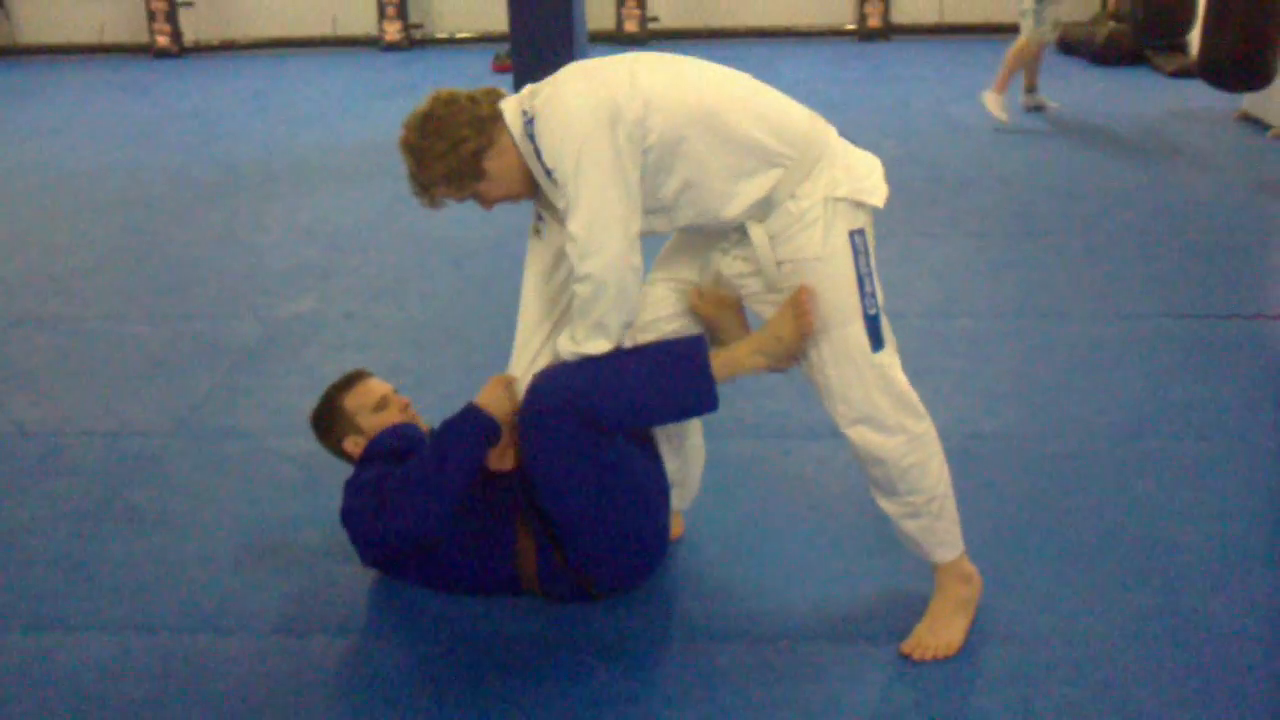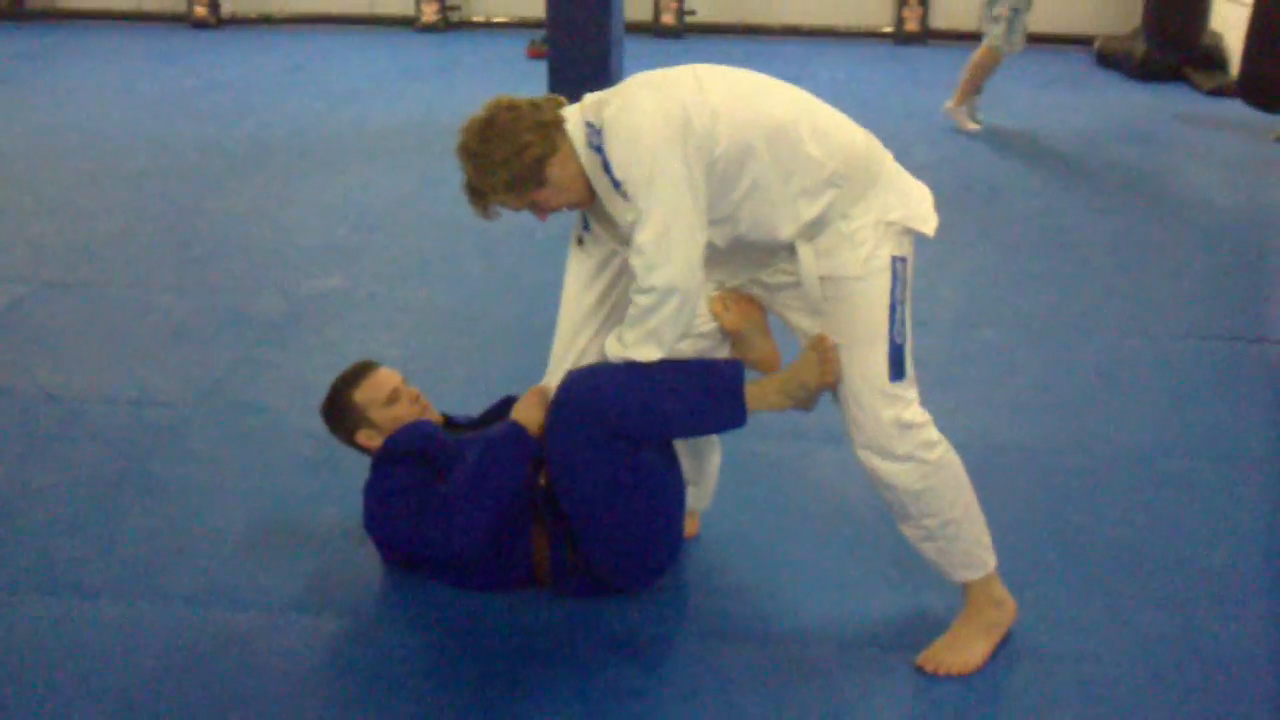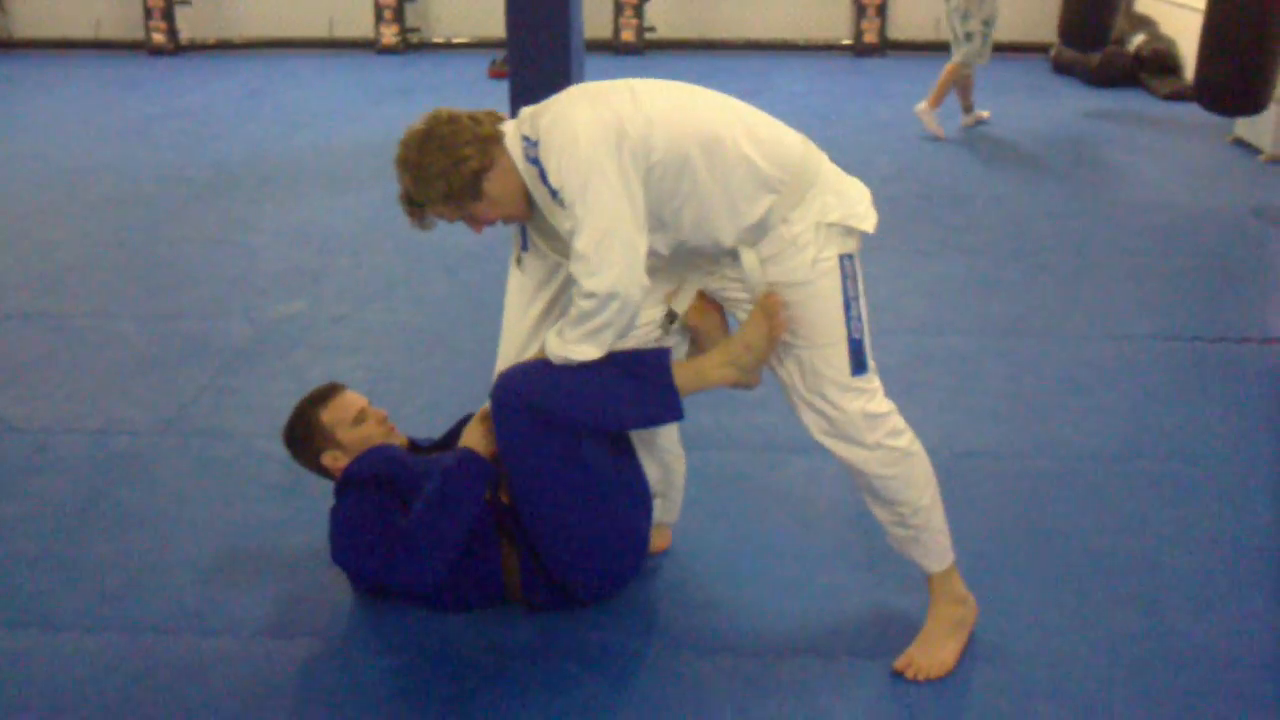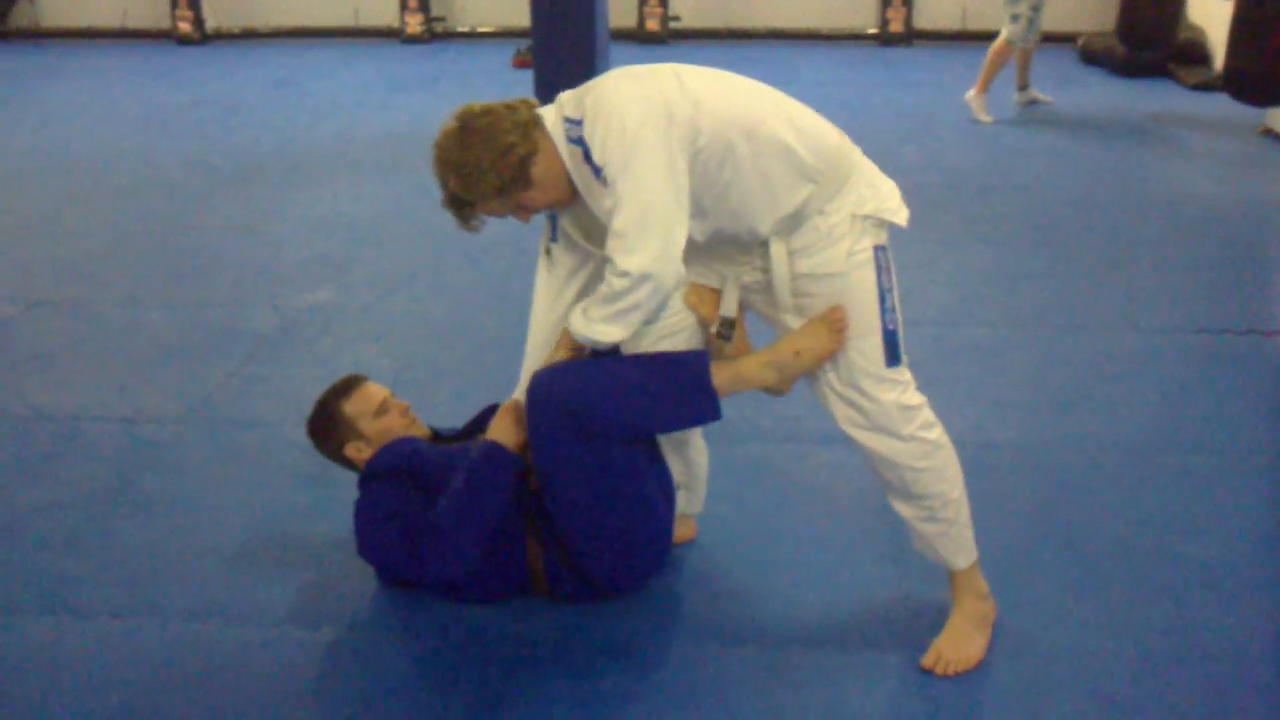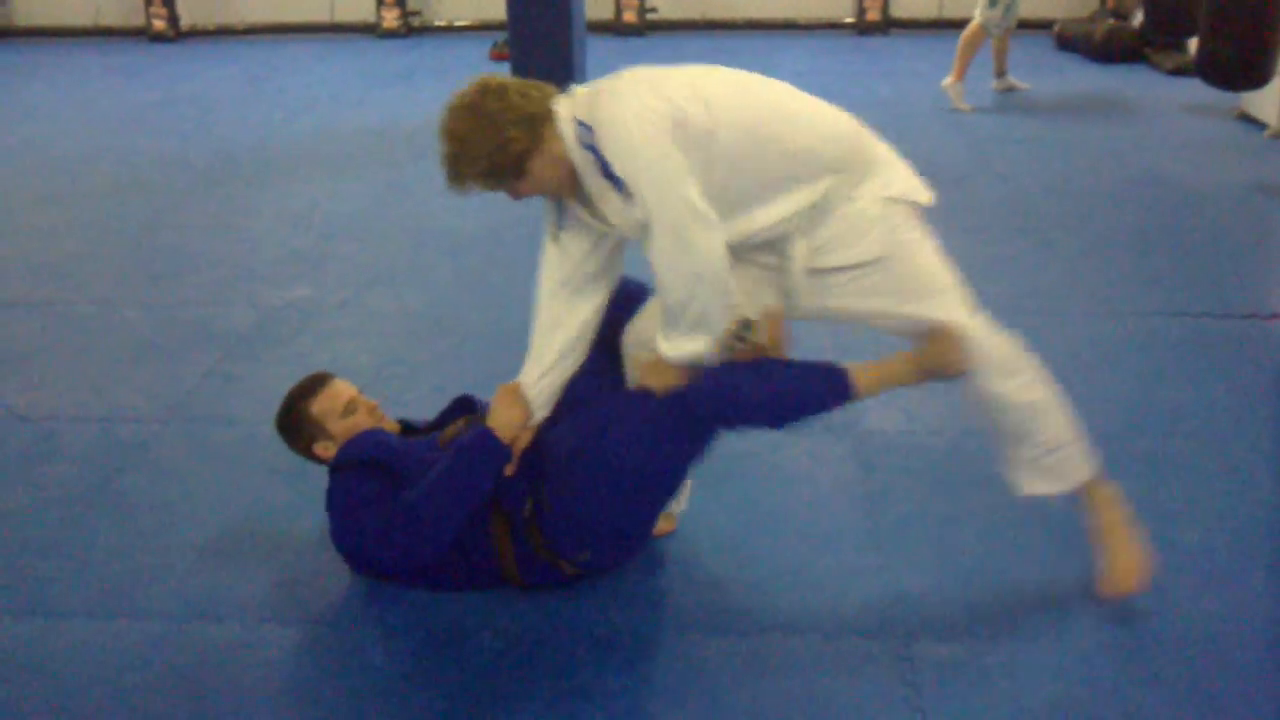
dt=0.7s
person 1, frame 1
left shoulder: (572, 120)
right shoulder: (547, 134)
left elbow: (607, 272)
right elbow: (552, 278)
left hip: (804, 200)
right hip: (725, 214)
left knee: (867, 402)
left ankle: (954, 574)
person 1, frame 2
left shoulder: (640, 131)
right shoulder: (592, 153)
left elbow: (668, 285)
right elbow: (591, 289)
left wrist: (611, 369)
left hip: (850, 218)
left knee: (884, 425)
right knee: (676, 357)
left ankle: (986, 597)
person 1, frame 3
left shoulder: (575, 142)
right shoulder: (533, 167)
left elbow: (611, 291)
right elbow: (535, 297)
left wrist: (547, 363)
left hip: (791, 223)
left knee: (849, 416)
left ankle: (949, 596)
person 1, frame 4
left shoulder: (622, 122)
right shoulder: (568, 157)
left elbow: (646, 273)
right elbow: (565, 287)
left wrist: (570, 341)
left hip: (823, 216)
left knee: (881, 408)
left ankle: (972, 594)
person 1, frame 5
left shoulder: (628, 137)
right shoulder: (576, 170)
left elbow: (694, 257)
right elbow: (568, 297)
left wrist: (676, 356)
right wrist: (524, 415)
left hip: (845, 200)
right hip: (749, 234)
left knee: (974, 349)
right knee: (647, 351)
left ankle: (1097, 500)
person 2, frame 1
left shoulder: (430, 455)
right shoulder: (371, 501)
right elbow: (418, 510)
left wrist: (511, 433)
right wrist: (480, 418)
left hip: (623, 503)
right hip: (611, 541)
right knee: (555, 396)
left ankle: (718, 328)
right ankle: (751, 354)
person 2, frame 2
left shoulder: (452, 434)
right shoulder: (390, 497)
right elbow: (456, 527)
right wrist: (520, 432)
left hip: (643, 500)
right hip: (621, 543)
right knee: (585, 393)
right ankle: (783, 387)
person 2, frame 3
left shoulder: (418, 456)
right shoulder: (356, 522)
right elbow: (419, 562)
right wrist: (472, 461)
left hip: (608, 509)
right hip: (589, 551)
right knee: (520, 391)
left ankle: (705, 352)
right ankle: (720, 367)
person 2, frame 4
left shoulder: (436, 447)
right shoulder: (382, 515)
right elbow: (446, 556)
left wrist: (529, 437)
right wrist: (498, 451)
left hip: (633, 499)
right hip: (613, 542)
right knee: (555, 390)
right ankle: (762, 366)
person 2, frame 5
left shoulder: (407, 441)
right shoulder: (357, 508)
right elbow: (425, 533)
right wrist: (491, 439)
left hip: (563, 467)
right hip: (567, 523)
left knee: (614, 302)
right knee: (699, 401)
right ankle: (905, 367)
